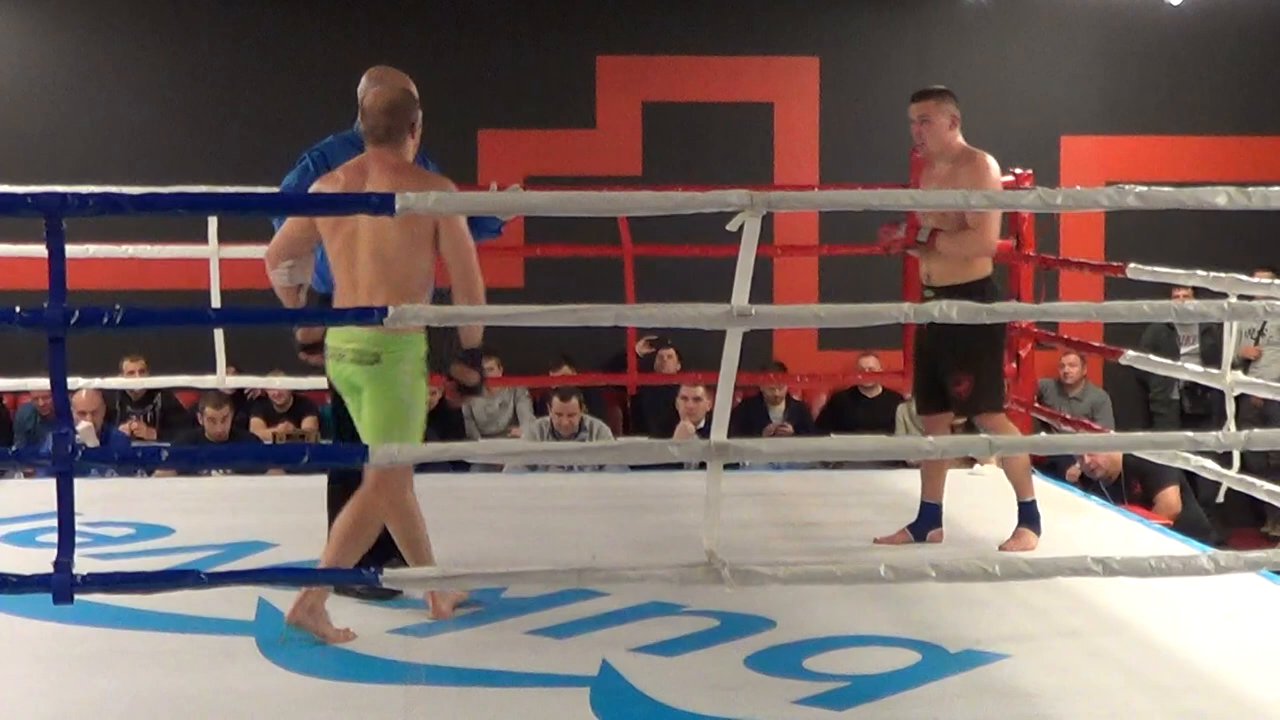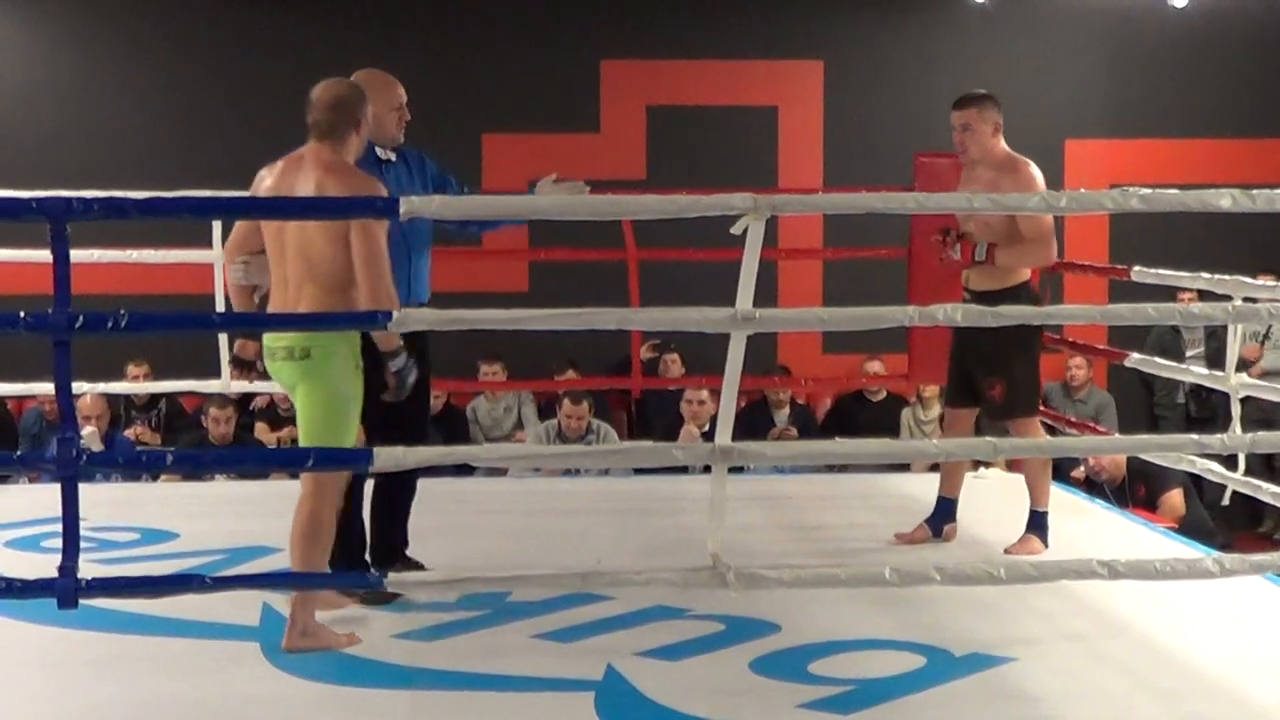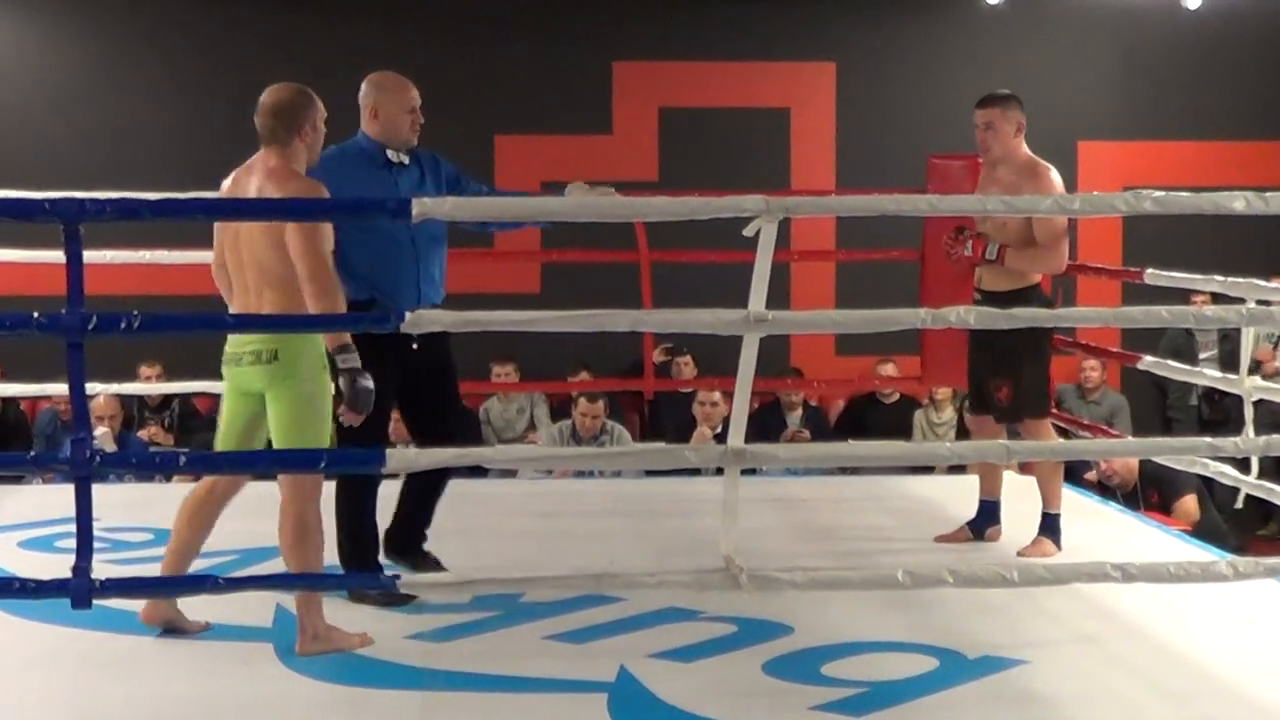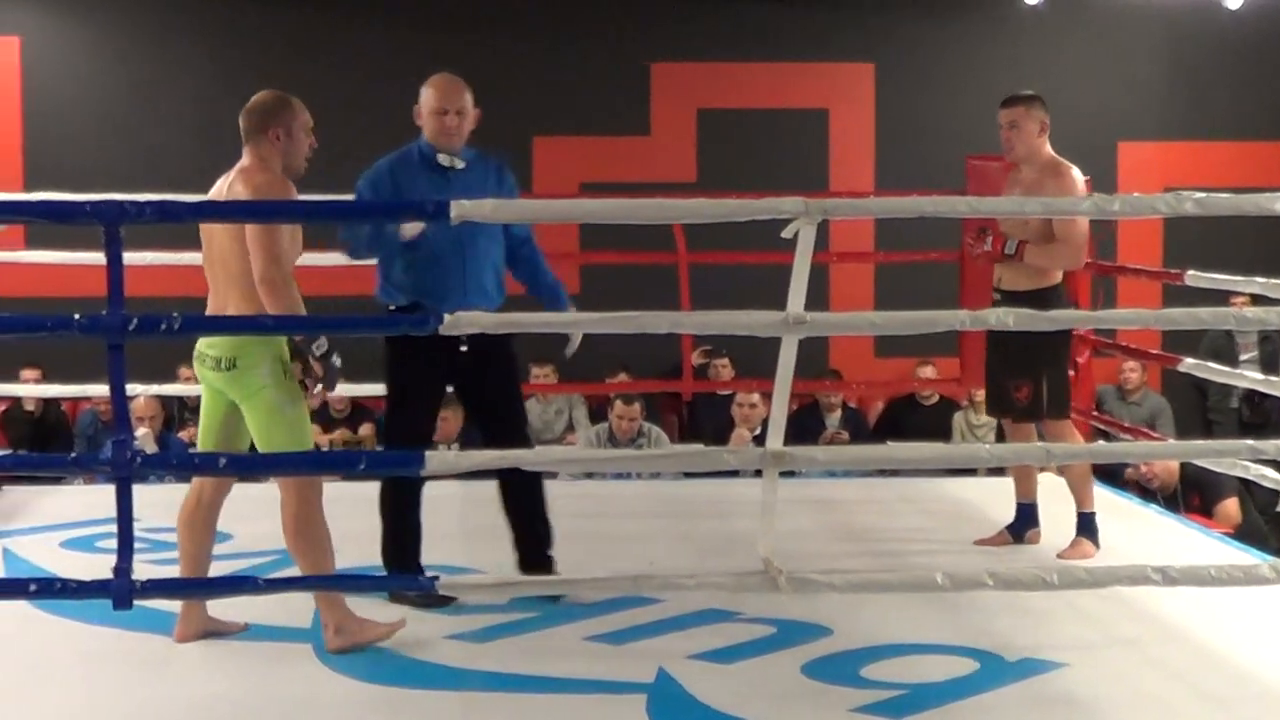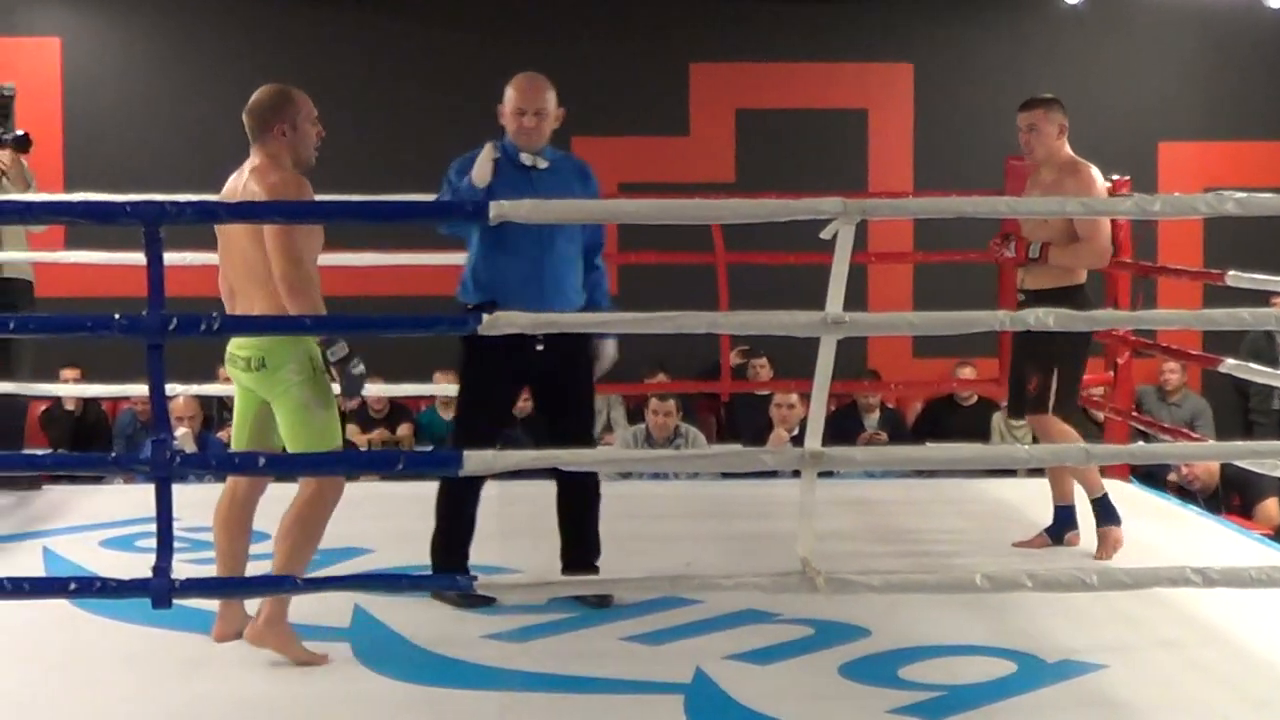
dt=0.3s
person 1, frame 1
left shoulder: (328, 187)
right shoulder: (432, 191)
left elbow: (279, 260)
right elbow: (468, 286)
right wrist: (472, 355)
left hip: (341, 346)
right hip: (394, 349)
left knee: (397, 472)
right knee: (380, 485)
left ankle: (436, 587)
right ankle: (310, 609)
person 1, frame 2
left shoulder: (270, 178)
right shoulder: (361, 189)
left elbow: (236, 256)
right elbow: (377, 290)
right wrist: (397, 357)
left hip: (280, 340)
right hip: (327, 344)
left knee: (339, 461)
right knee: (322, 483)
left ankle: (318, 584)
right ankle: (302, 624)
person 1, frame 3
left shoulder: (237, 184)
right shoulder: (302, 191)
right elbow: (319, 285)
right wrist: (349, 364)
left hip: (240, 345)
right hip: (288, 351)
left knee: (223, 477)
right knee: (302, 488)
left ankle: (161, 600)
right ankle: (313, 627)
person 1, frame 4
left shoulder: (221, 188)
right shoulder: (270, 186)
right elbow: (269, 281)
right wrist: (316, 345)
left hip: (214, 348)
right hip: (253, 351)
left knee: (210, 482)
right knee: (301, 485)
left ankle: (191, 613)
right ankle: (338, 621)
person 1, frame 5
left shoulder: (234, 188)
right shoulder: (283, 185)
right elbow: (293, 280)
right wrist: (336, 348)
left hip: (244, 348)
right hip: (285, 349)
left knee: (245, 479)
right knee: (323, 482)
left ankle: (230, 613)
right ankle: (271, 621)
person 2, frame 1
left shoulder: (417, 164)
right shoulder: (330, 158)
right elbow: (285, 221)
left wrist: (494, 219)
right knee: (355, 439)
left ankle: (387, 548)
right ankle: (349, 562)
person 2, frame 2
left shoulder: (415, 167)
left elbow: (469, 214)
left wrist: (536, 201)
left hip: (408, 326)
left knee: (407, 442)
left ankle: (389, 549)
right ankle: (346, 564)
person 2, frame 3
left shoulder: (432, 169)
right shoulder: (333, 170)
left hip: (423, 328)
right hip: (363, 329)
left knee: (446, 439)
right knee: (364, 451)
left ankle: (405, 541)
right ankle: (362, 571)
person 2, frame 4
left shoulder: (495, 175)
right shoulder: (390, 174)
left elbow: (520, 249)
right elbow: (356, 241)
left wrist: (559, 303)
right wrist: (398, 231)
left hip: (485, 332)
right hip: (418, 333)
left knee: (514, 445)
right knee: (408, 455)
left ankle: (536, 559)
right ankle: (404, 573)
person 2, frame 5
left shoulder: (580, 177)
right shoulder: (473, 166)
left elbow: (593, 258)
right elbow: (453, 225)
left wrist: (603, 327)
right wrist: (477, 184)
left hip: (566, 335)
right hip: (495, 331)
left knee: (578, 455)
right knee: (472, 452)
left ankle: (581, 568)
right ankle: (449, 571)
person 3, frame 1
left shoulder: (977, 166)
right shoulder: (929, 171)
left elbow: (984, 239)
left wrist: (920, 236)
right wrist: (907, 238)
left hip: (974, 301)
right hip: (936, 303)
left knee: (988, 414)
right knee: (933, 416)
left ankle: (1029, 517)
right ankle: (928, 520)
person 3, frame 2
left shoulder: (1022, 176)
right shoulder: (969, 174)
left elbow: (1045, 250)
left wrist: (979, 253)
right wrist: (953, 245)
left hip: (1010, 307)
right hip: (972, 304)
left knee: (1022, 419)
right knee: (956, 413)
left ankle: (1038, 525)
right ankle: (943, 517)
person 3, frame 3
left shoulder: (1041, 180)
right shoulder: (988, 173)
left elbow: (1056, 259)
left wrist: (990, 252)
right wrist: (966, 245)
left hip: (1021, 307)
right hip: (985, 304)
left knee: (1032, 420)
right knee: (980, 417)
left ankle: (1051, 528)
right ankle: (987, 517)
person 3, frame 4
left shoulder: (1063, 179)
right shoulder: (1015, 176)
left elbow: (1074, 254)
left wrist: (1008, 248)
right wrist: (988, 245)
left hip: (1040, 308)
right hip: (1006, 305)
left knee: (1054, 421)
right knee: (1013, 419)
left ankle: (1087, 527)
right ankle: (1025, 520)
person 3, frame 5
left shoulder: (1082, 178)
right shoulder: (1035, 180)
left elbow: (1098, 252)
left wrist: (1032, 251)
right wrist: (1012, 251)
left hip: (1064, 307)
right hip: (1032, 305)
left knee: (1045, 418)
right knee: (1045, 419)
left ankle: (1106, 513)
right ankle: (1064, 521)
